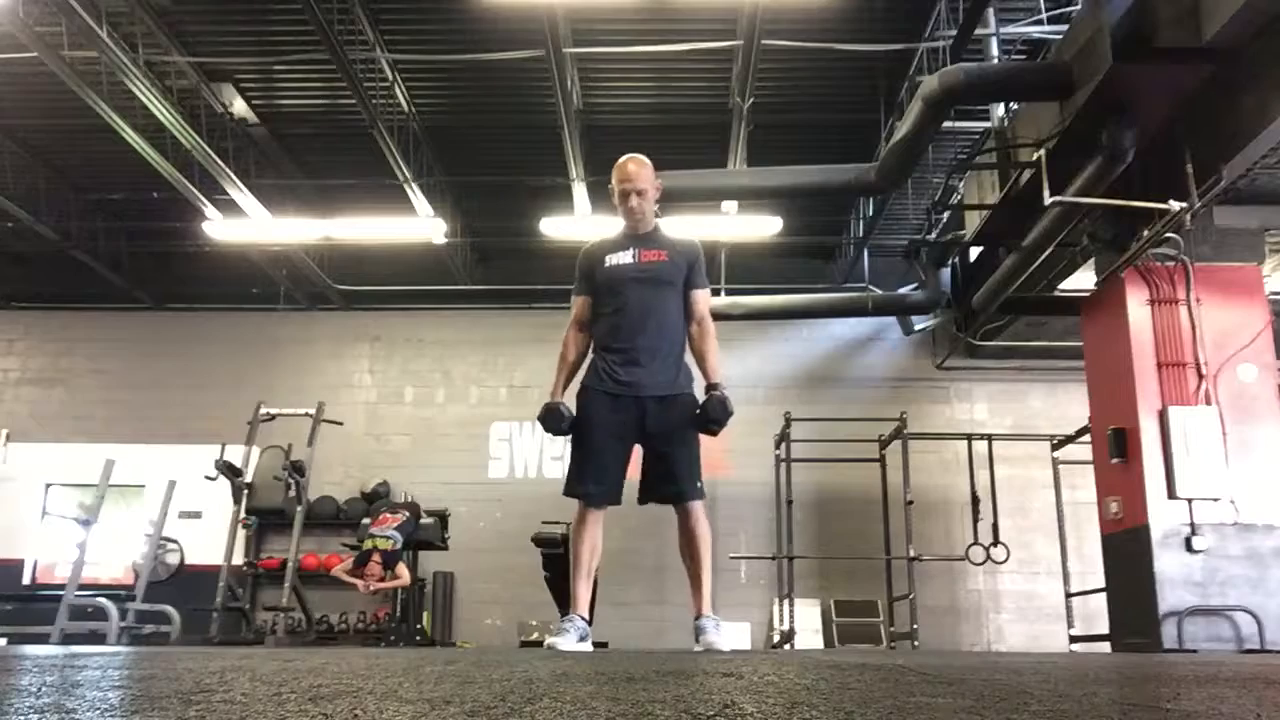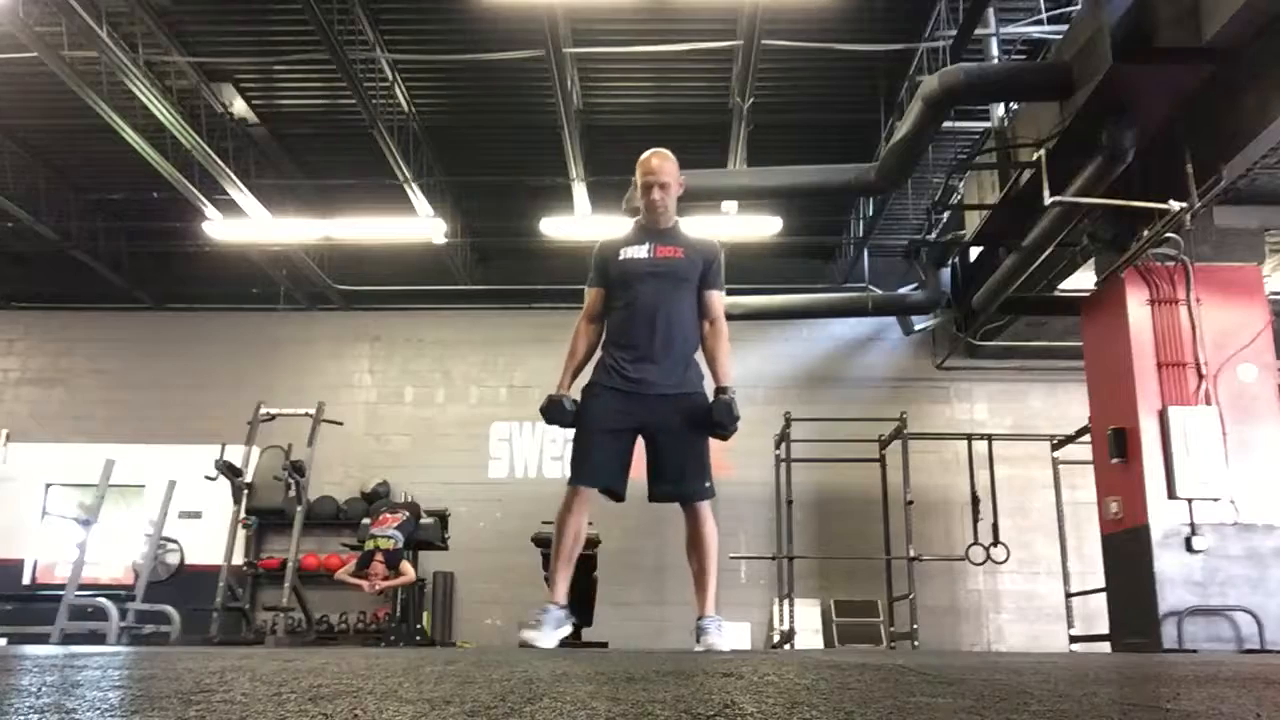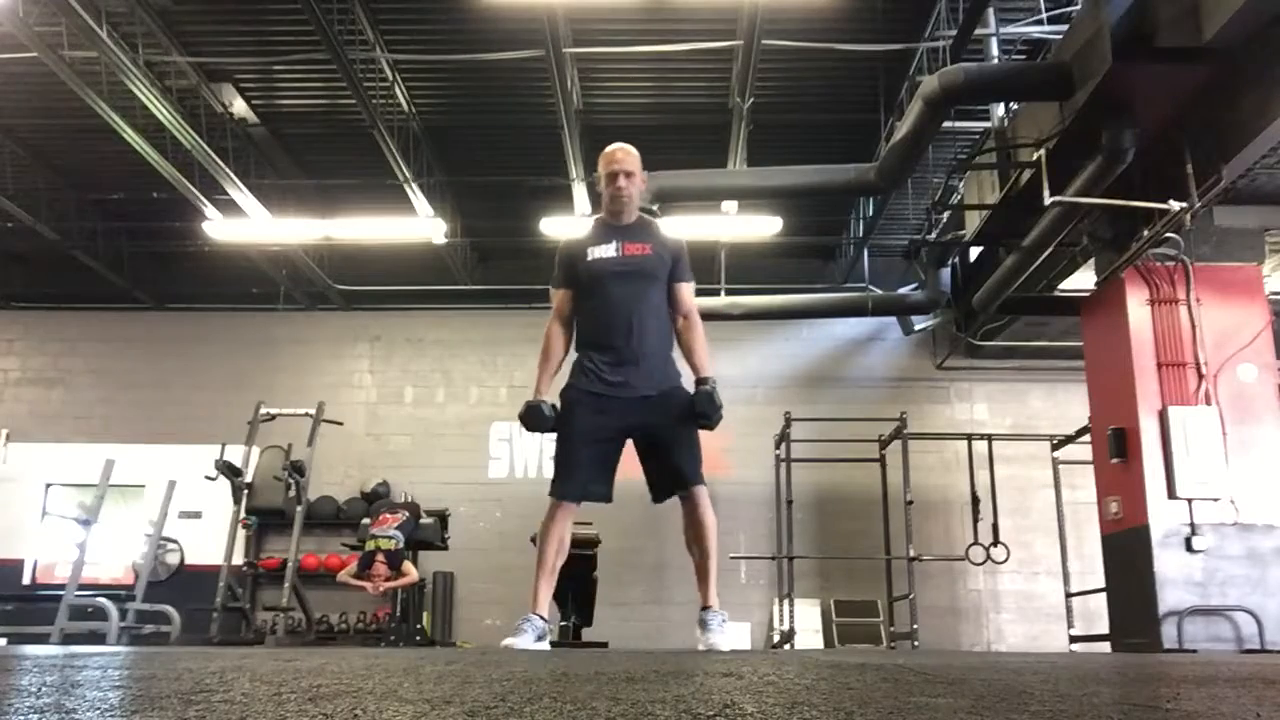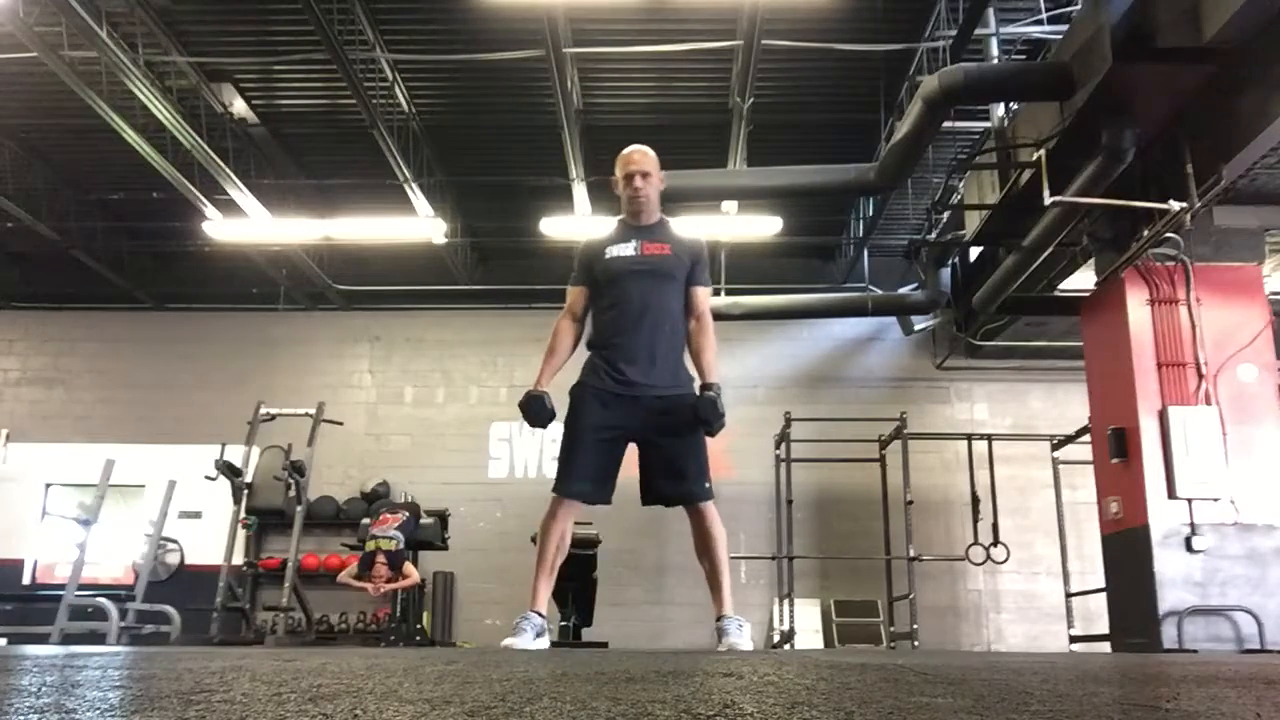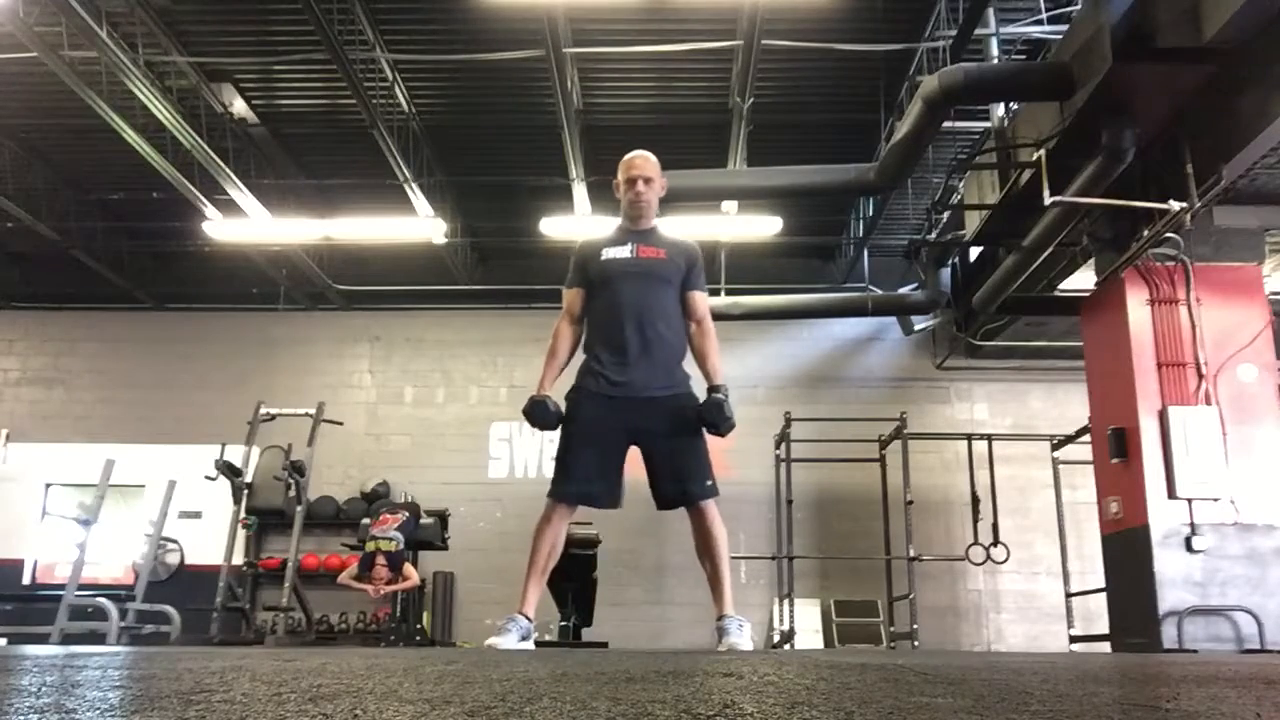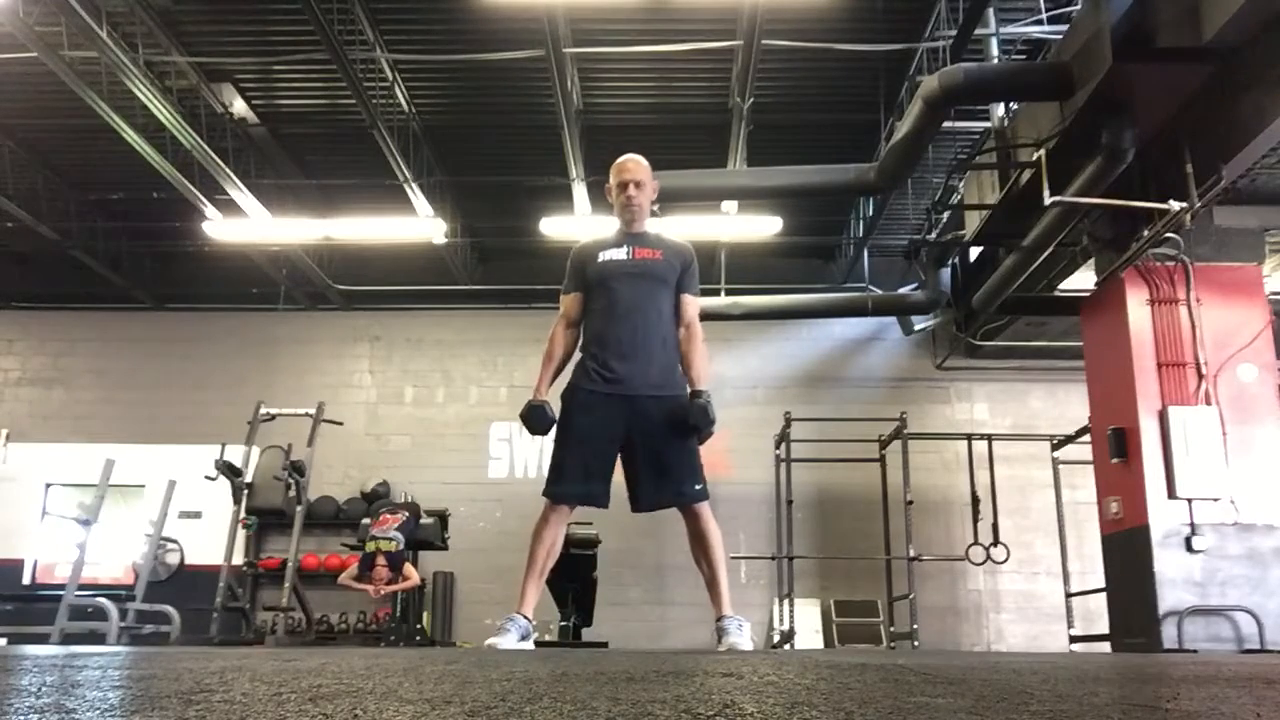
dt=0.3s
person 1, frame 1
left shoulder: (686, 252)
right shoulder: (595, 255)
left elbow: (700, 322)
right elbow: (579, 329)
left wrist: (715, 385)
right wrist: (557, 392)
left hip: (669, 394)
right hip: (605, 394)
left knee: (689, 501)
right knee: (591, 503)
left ankle: (705, 620)
right ankle: (578, 621)
person 1, frame 2
left shoulder: (703, 251)
right shoulder: (610, 250)
left elbow: (714, 324)
right elbow: (591, 321)
left wrist: (723, 389)
right wrist: (563, 384)
left hip: (678, 392)
right hip: (613, 388)
left knee: (697, 501)
right knee: (580, 490)
left ankle: (707, 620)
right ankle: (556, 609)
person 1, frame 3
left shoulder: (669, 246)
right shoulder: (576, 250)
left elbow: (686, 316)
right elbow: (560, 323)
left wrist: (705, 379)
right wrist: (540, 390)
left hip: (659, 390)
right hip: (592, 393)
left knee: (695, 491)
right knee: (564, 500)
left ankle: (710, 614)
right ankle: (537, 620)
person 1, frame 4
left shoulder: (689, 248)
right shoulder: (594, 250)
left elbow: (699, 320)
right elbow: (571, 319)
left wrist: (710, 385)
right wrist: (541, 383)
left hip: (670, 394)
right hip: (602, 393)
left knee: (700, 501)
right knee: (567, 498)
left ankle: (728, 619)
right ankle: (536, 618)
person 1, frame 5
left shoulder: (684, 252)
right shoulder: (590, 251)
left elbow: (700, 323)
right elbow: (570, 322)
left wrist: (717, 387)
right wrist: (543, 387)
left hip: (667, 394)
right hip: (599, 394)
left knee: (702, 501)
right knee: (562, 502)
left ankle: (728, 619)
right ankle: (522, 621)
person 1, frame 6
left shoulder: (679, 254)
right shoulder: (586, 254)
left elbow: (689, 328)
right elbow: (567, 326)
left wrist: (699, 392)
right wrist: (540, 390)
left hip: (661, 395)
right hip: (593, 395)
left knee: (695, 503)
right knee: (559, 502)
left ankle: (727, 619)
right ankle: (521, 620)
